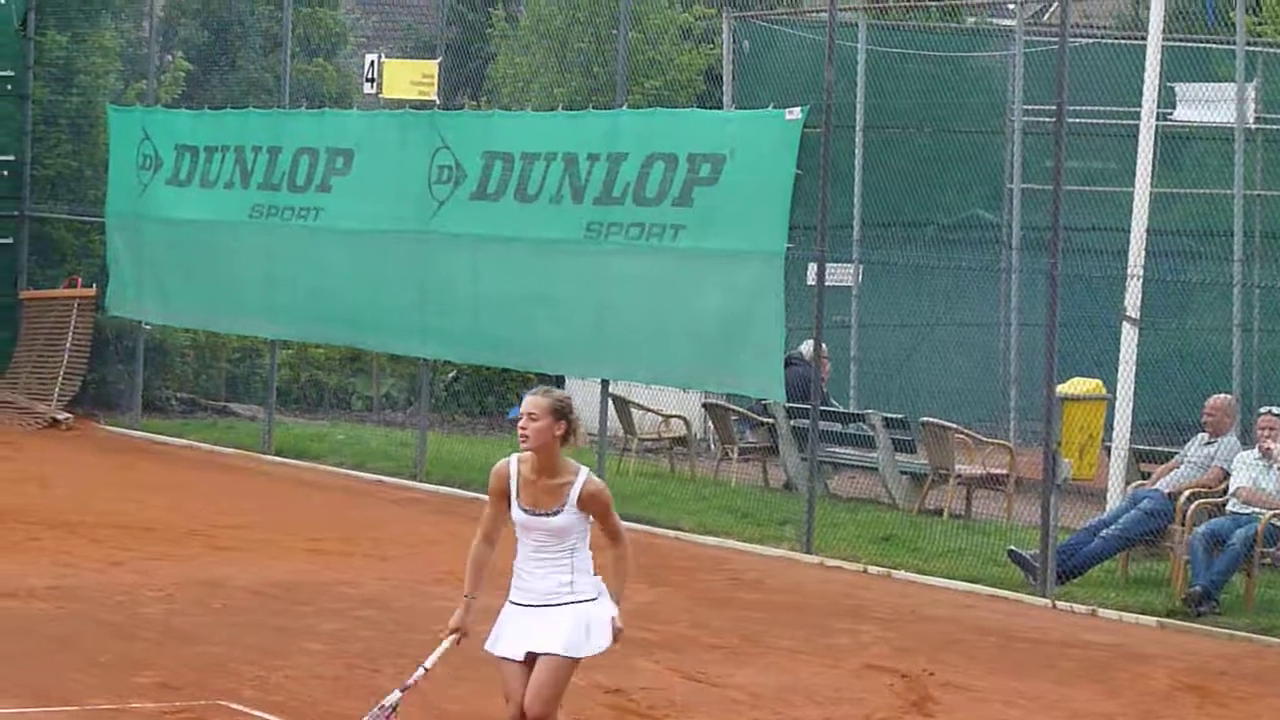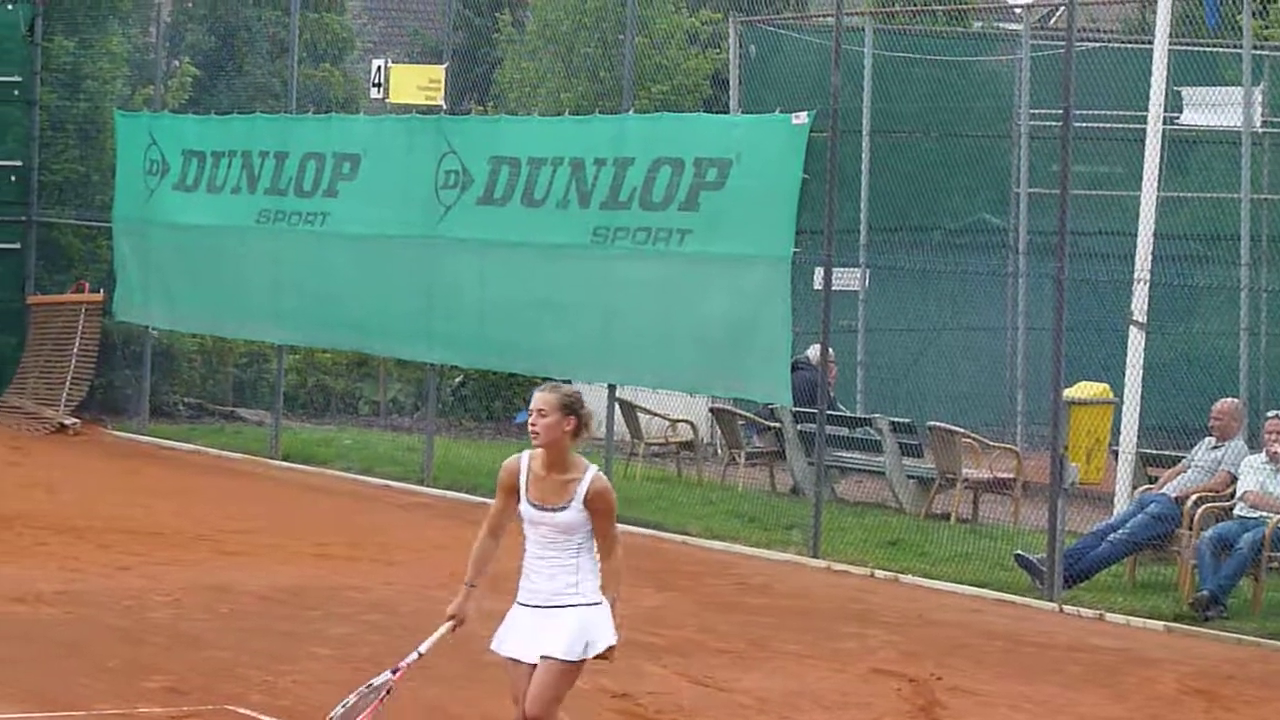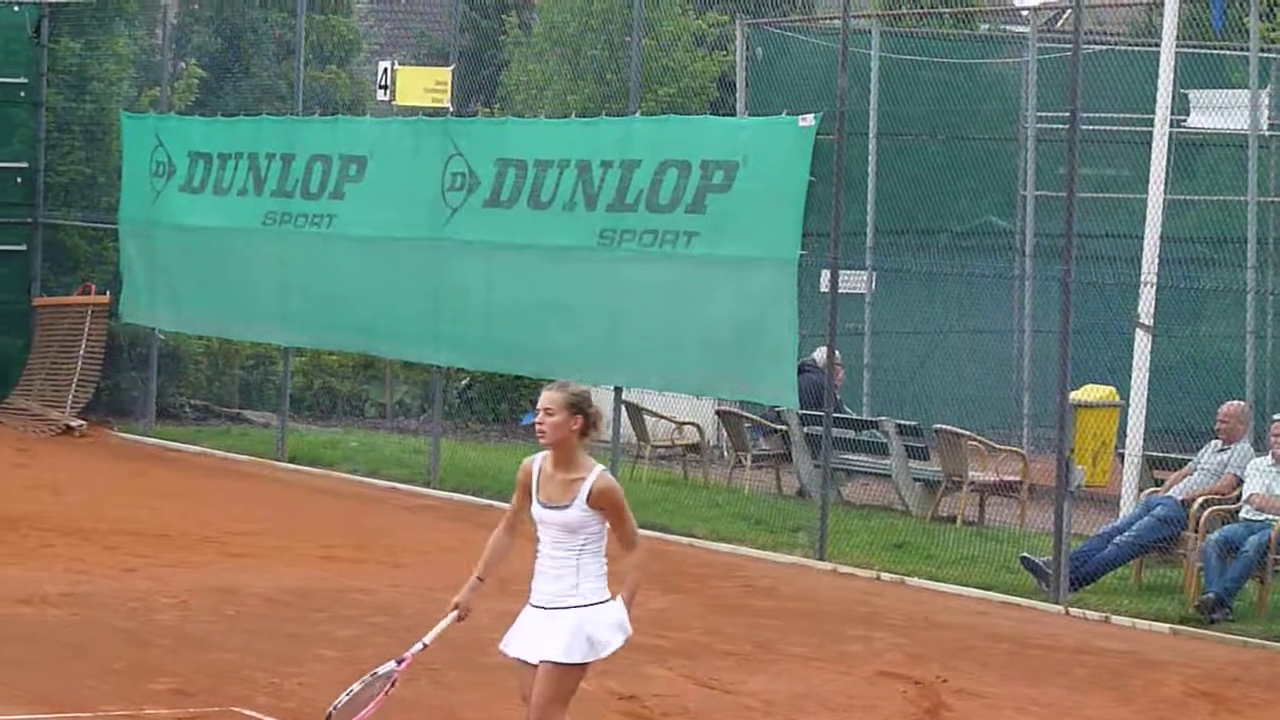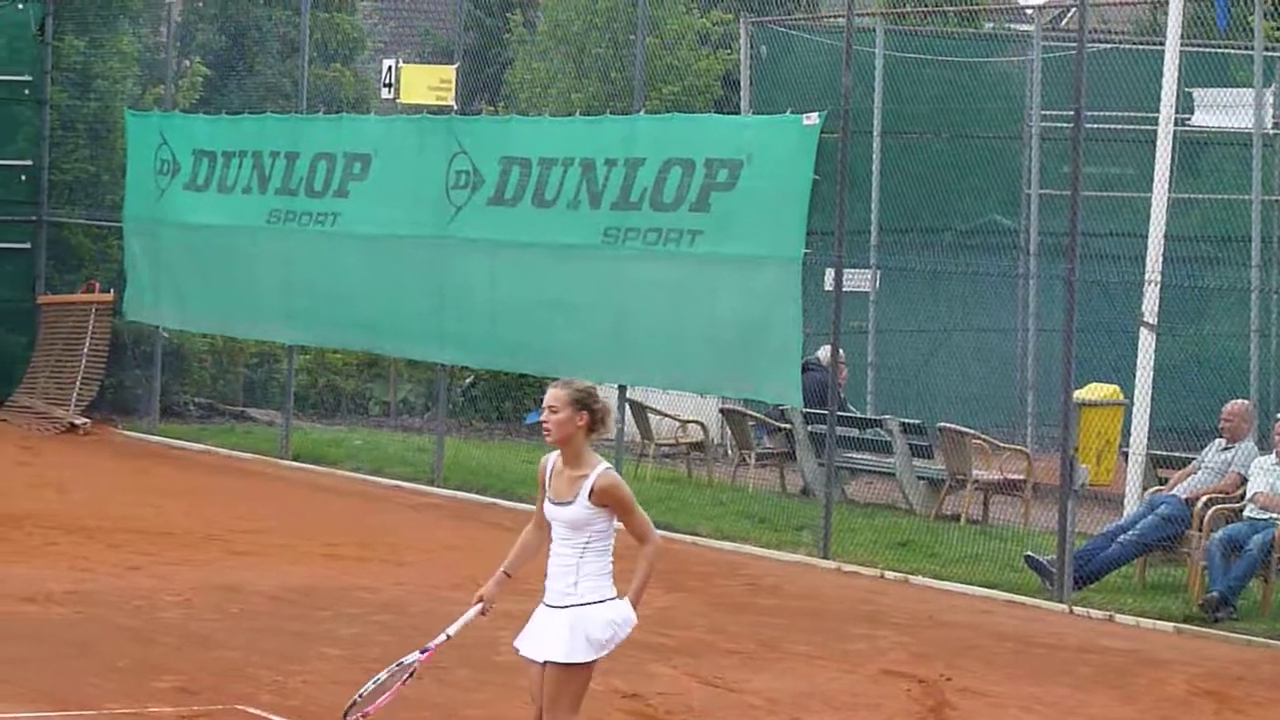
dt=0.1s
person 1, frame 1
left shoulder: (587, 487)
right shoulder: (506, 472)
left elbow: (618, 544)
right elbow: (485, 541)
left wrist: (614, 607)
right wrist: (467, 604)
left hip: (570, 610)
right hip: (521, 609)
person 1, frame 2
left shoulder: (594, 484)
right shoulder: (516, 468)
left elbow: (612, 553)
right elbow: (491, 533)
left wrist: (610, 618)
right wrist: (465, 593)
left hip: (574, 613)
right hip: (528, 609)
person 1, frame 3
left shoulder: (599, 484)
right shoulder: (531, 468)
left elbow: (633, 548)
right elbow: (508, 531)
left wrist: (621, 611)
right wrist: (474, 584)
left hip: (578, 614)
right hip: (540, 609)
person 1, frame 4
left shoulder: (603, 481)
right shoulder: (549, 466)
left elbow: (650, 543)
left wrist: (629, 605)
right wrist: (499, 579)
left hip: (585, 613)
right hip: (553, 608)
person 2, frame 1
left shoulder: (1229, 444)
right shoulder: (1199, 439)
left elbow: (1212, 480)
left wrist: (1174, 490)
right wrist: (1147, 486)
left hip: (1170, 503)
right hip: (1151, 493)
left knee: (1114, 534)
right knee: (1097, 526)
left ankle: (1058, 572)
person 2, frame 2
left shoulder: (1236, 449)
right shoulder: (1206, 443)
left elbow: (1219, 484)
left wrist: (1181, 494)
right wrist: (1155, 490)
left hip: (1177, 508)
right hip: (1157, 497)
left knee: (1121, 538)
right knee: (1104, 530)
left ankle: (1065, 577)
person 2, frame 3
left shoulder: (1242, 451)
right shoulder: (1212, 445)
left elbow: (1225, 487)
left wrist: (1186, 497)
right wrist: (1160, 493)
left hip: (1183, 510)
right hip: (1164, 500)
left knee: (1127, 541)
right knee: (1111, 532)
left ankle: (1071, 579)
person 2, frame 4
left shoulder: (1246, 450)
right shoulder: (1216, 444)
left elbow: (1229, 485)
left wrist: (1190, 496)
right wrist: (1165, 491)
left hip: (1186, 509)
right hip: (1167, 499)
left knee: (1131, 540)
right knee: (1115, 531)
left ankle: (1075, 578)
person 3, frame 1
right shoulder: (1244, 457)
right elbow: (1243, 495)
right hip: (1235, 516)
left knee: (1239, 539)
right knee: (1200, 534)
left ankle: (1203, 590)
right ankle: (1207, 597)
person 3, frame 2
right shoulder: (1250, 462)
right elbow: (1250, 498)
right hip: (1243, 520)
left knee: (1247, 543)
right knee: (1207, 538)
left ankle: (1211, 595)
right ankle: (1214, 602)
person 3, frame 3
right shoulder: (1257, 464)
right elbow: (1256, 502)
right hip: (1249, 523)
left knee: (1253, 545)
right knee: (1214, 541)
left ankle: (1216, 597)
right ankle: (1220, 604)
person 3, frame 4
right shoulder: (1260, 463)
right elbow: (1260, 500)
right hip: (1253, 522)
left knee: (1257, 544)
right knee: (1217, 539)
left ankle: (1220, 596)
right ankle: (1223, 602)
